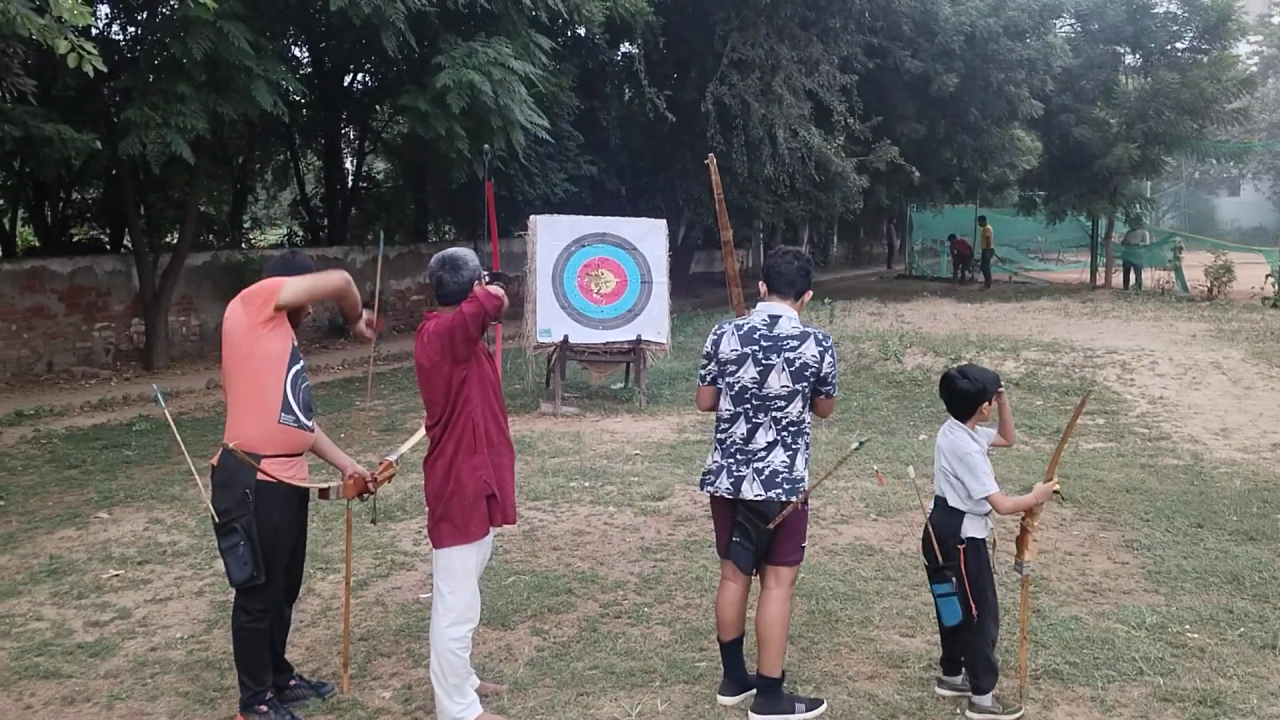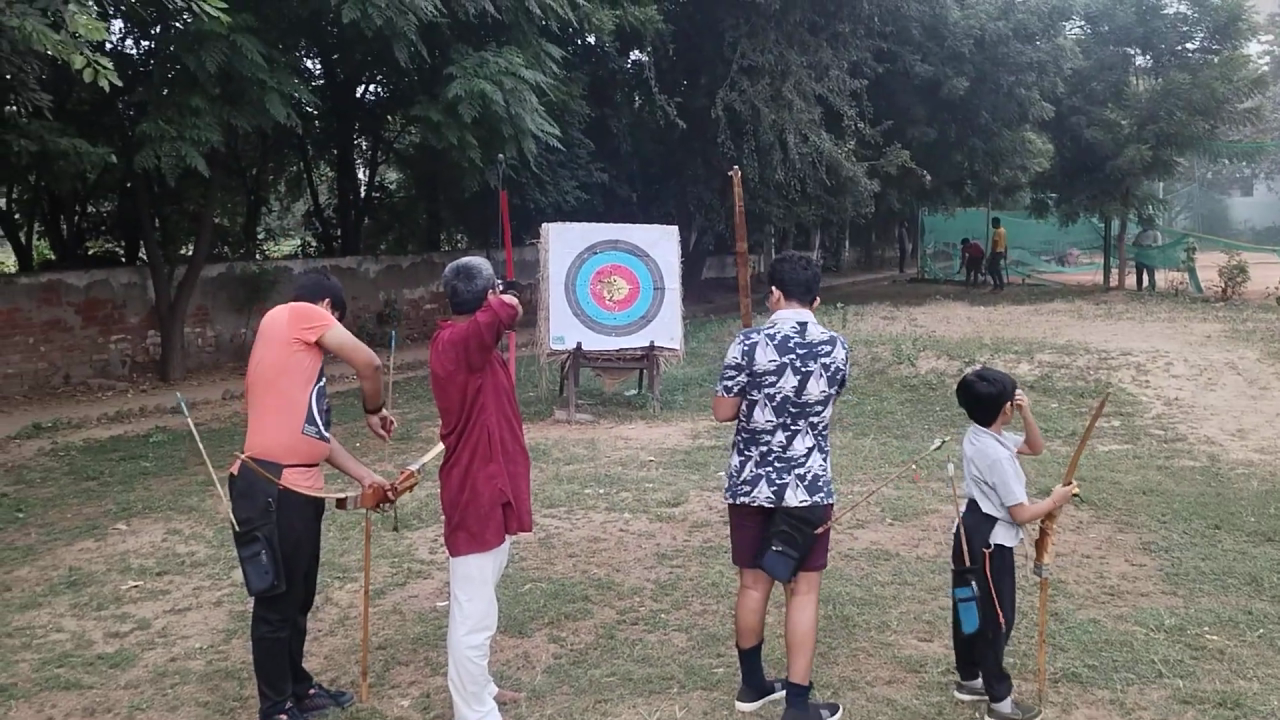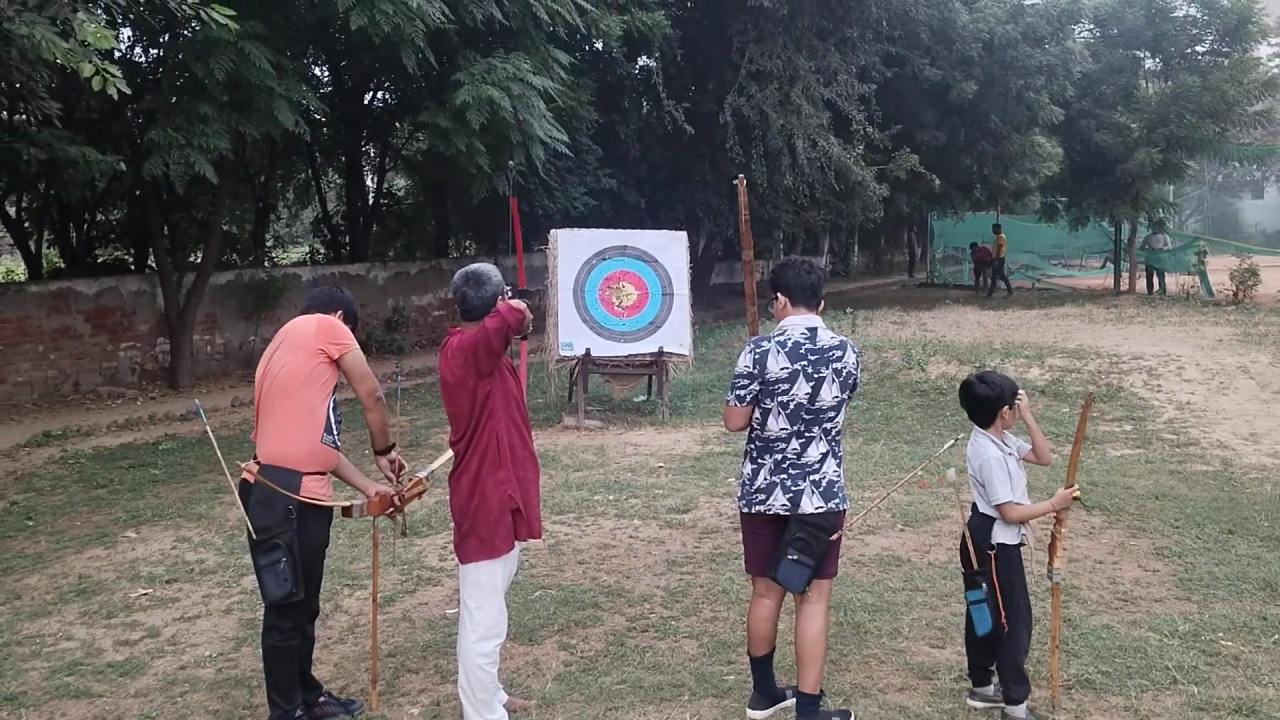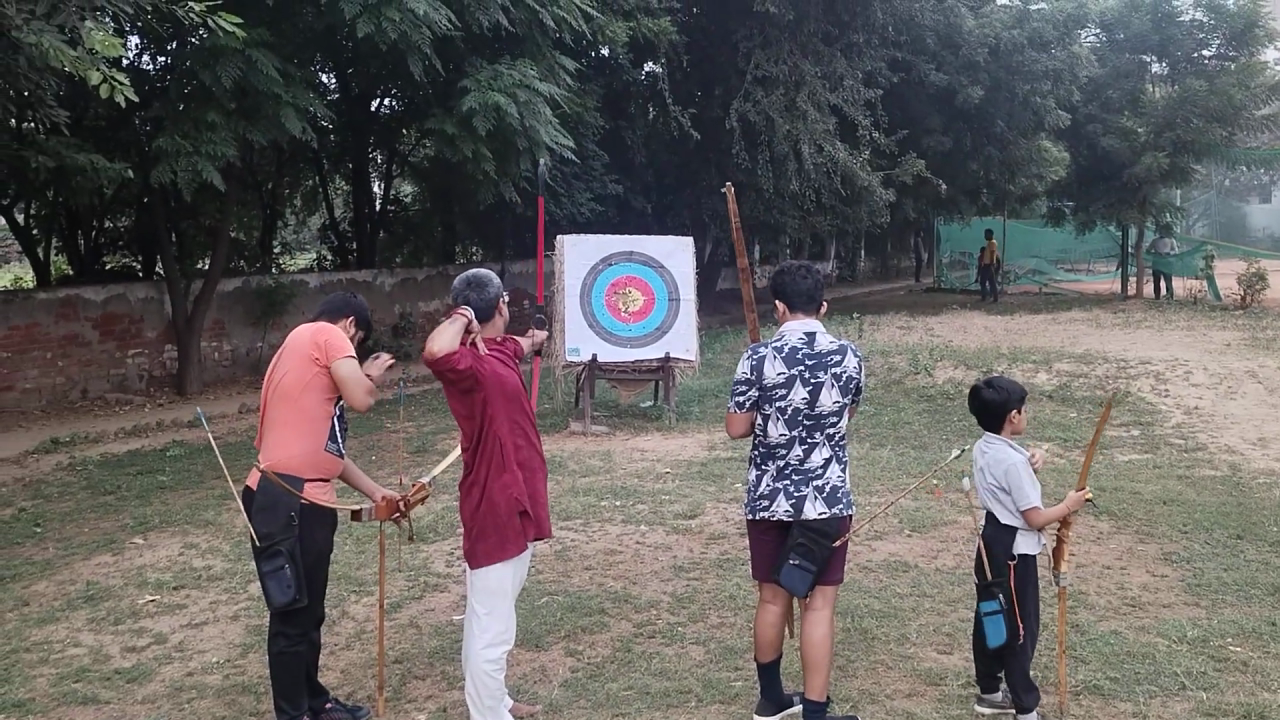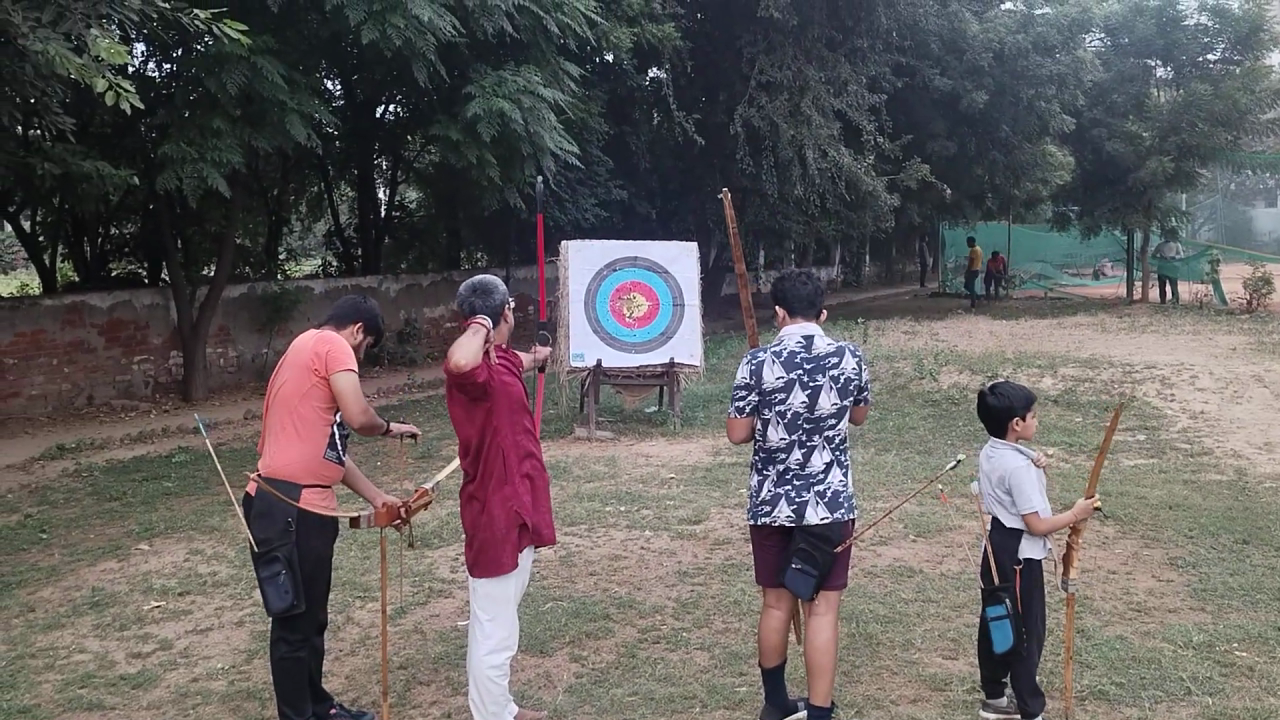
dt=0.5s
person 1, frame 1
left shoulder: (725, 334)
right shoulder: (815, 344)
left elbow: (704, 400)
right elbow: (824, 408)
left hip: (725, 476)
right hip: (779, 481)
left knee: (734, 574)
right knee: (777, 582)
left ankle: (734, 678)
person 1, frame 2
left shoulder: (750, 343)
right shoulder: (836, 348)
left elbow: (723, 412)
left hip: (751, 484)
right hip: (808, 487)
left knee: (753, 583)
right knee: (804, 589)
person 1, frame 3
left shoulder: (761, 350)
right shoulder: (846, 352)
left elbow: (734, 421)
left hip: (764, 492)
right hip: (821, 494)
left knee: (765, 591)
right knee: (813, 597)
person 1, frame 4
left shoulder: (759, 358)
right shoulder: (849, 356)
left elbow: (736, 428)
left hip: (769, 498)
right hip: (826, 499)
left knee: (772, 597)
right knee: (819, 603)
person 1, frame 5
left shoulder: (758, 362)
right shoulder: (849, 357)
left elbow: (737, 433)
right elbow: (859, 416)
left hip: (771, 503)
right hip: (828, 504)
left knee: (776, 602)
right knee: (822, 608)
person 2, frame 1
left shoulder: (446, 331)
right shoulder: (445, 332)
right elbow: (489, 302)
right wrist: (491, 296)
left hip: (468, 479)
right hip: (462, 484)
left knee: (457, 596)
right knee: (456, 603)
left ankle: (458, 680)
person 2, frame 2
left shoulder: (461, 340)
right shoulder: (460, 341)
right elbow: (507, 309)
right wrist: (503, 305)
left hip: (484, 486)
right hip: (478, 492)
left knee: (475, 604)
right knee: (474, 611)
person 2, frame 3
left shoulder: (473, 348)
right shoulder: (469, 347)
right elbow: (515, 313)
left wrist: (511, 332)
right wrist: (518, 315)
left hip: (494, 493)
right hip: (488, 499)
left knee: (484, 610)
right knee: (484, 618)
person 2, frame 4
left shoulder: (496, 349)
right shoulder: (469, 361)
right elbow: (435, 352)
left wrist: (531, 341)
right wrist: (461, 318)
left hip: (507, 501)
right hip: (497, 507)
left knee: (489, 618)
right knee: (492, 625)
person 2, frame 5
left shoulder: (495, 359)
right shoulder: (477, 366)
right elbow: (459, 362)
left wrist: (532, 357)
right wrist: (481, 328)
left hip: (511, 508)
right hip: (499, 514)
left knee: (496, 623)
right knee: (495, 631)
person 3, frame 1
left shoulder: (278, 333)
right shoulder: (252, 304)
left elbow: (298, 416)
right elbow: (339, 283)
left wrist: (346, 464)
right wrist: (358, 319)
left hip: (285, 480)
right hip: (253, 482)
left knee: (283, 589)
right knee: (257, 593)
left ankle: (278, 678)
person 3, frame 2
left shoulder: (293, 343)
right shoulder: (294, 314)
left elbow: (313, 429)
right elbow: (368, 363)
left wrist: (365, 476)
right wrist: (374, 410)
left hip: (299, 489)
right hip: (272, 490)
left knee: (298, 597)
right knee: (277, 601)
person 3, frame 3
left shoulder: (286, 347)
right shoulder: (324, 327)
right elbow: (372, 395)
left wrist: (368, 486)
right wrist: (384, 450)
left hip: (297, 494)
right hip: (285, 494)
left knee: (303, 605)
right knee: (287, 608)
person 3, frame 4
left shoulder: (303, 349)
right shoulder: (326, 335)
right elbow: (360, 400)
left wrist: (374, 491)
right wrist: (370, 375)
left hip: (301, 501)
right hip: (288, 501)
left knee: (308, 611)
right knee: (293, 615)
person 3, frame 5
left shoulder: (310, 351)
right shoulder: (330, 344)
right elbow: (357, 417)
left wrist: (377, 497)
right wrist: (389, 426)
left hip: (303, 506)
right hip: (287, 507)
left knee: (311, 617)
right knee: (295, 621)
person 4, frame 1
left shoulder: (953, 430)
right shoulder: (967, 450)
left elbow: (1006, 438)
right elbow: (1001, 504)
left wrist: (1005, 404)
right wrist: (1036, 497)
left hip: (942, 528)
right hip: (962, 535)
left knee: (954, 607)
right knee: (980, 613)
left ankle: (951, 676)
person 4, frame 2
left shoulder: (977, 436)
right shoulder: (998, 456)
left elbow: (1036, 447)
right elbow: (1021, 514)
left wrist: (1028, 415)
right wrist: (1055, 500)
left hip: (971, 533)
right hip: (989, 542)
right knee: (995, 620)
left ankle: (969, 680)
person 4, frame 3
left shoulder: (997, 439)
right shoulder: (991, 456)
left elbow: (1044, 457)
right elbow: (1010, 512)
left wrist: (1028, 417)
right wrist: (1054, 504)
left hip: (980, 539)
right hip: (997, 544)
right knee: (1013, 623)
left ankle: (981, 687)
person 4, frame 4
left shoulder: (984, 447)
right shoulder: (1013, 461)
right elbow: (1034, 518)
left wrist: (1032, 462)
right wrist: (1068, 505)
left hip: (991, 543)
right hip: (1013, 551)
right knee: (1021, 631)
person 4, frame 5
left shoulder: (990, 453)
right shoulder: (1017, 466)
right elbow: (1036, 525)
left wrist: (1034, 465)
right wrist: (1075, 514)
left hip: (998, 547)
right hip: (1019, 556)
right knee: (1026, 635)
